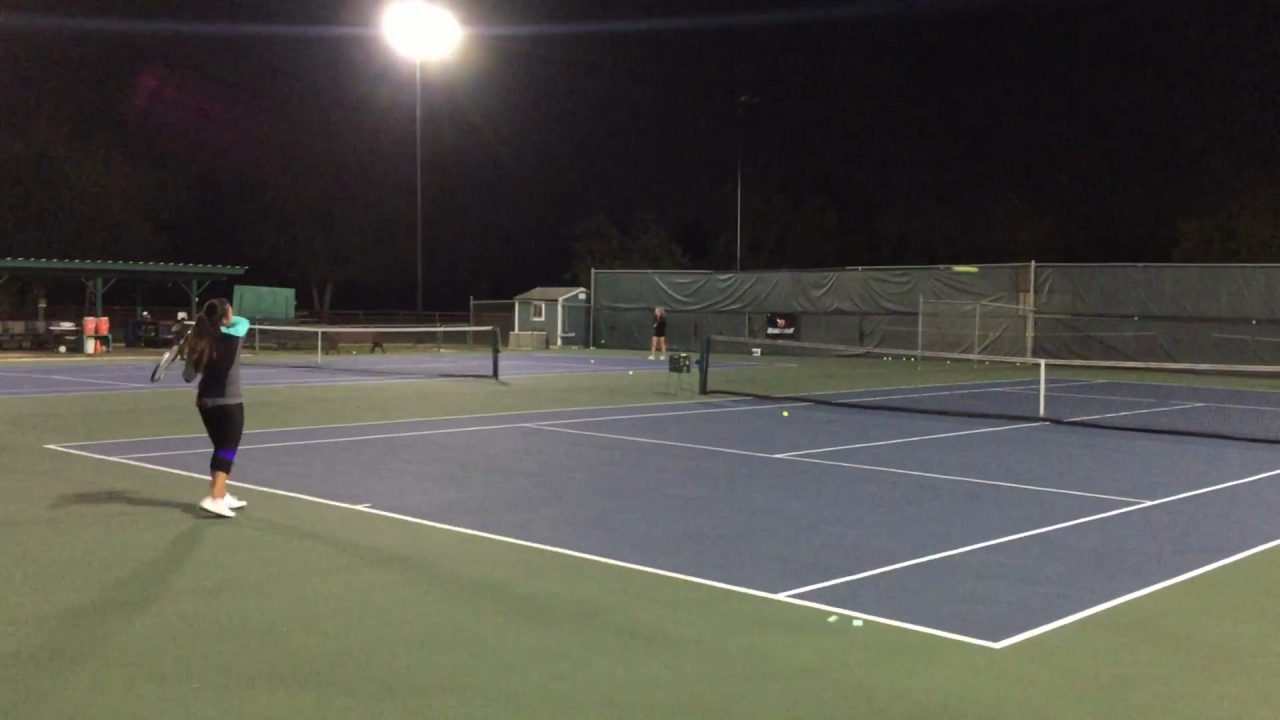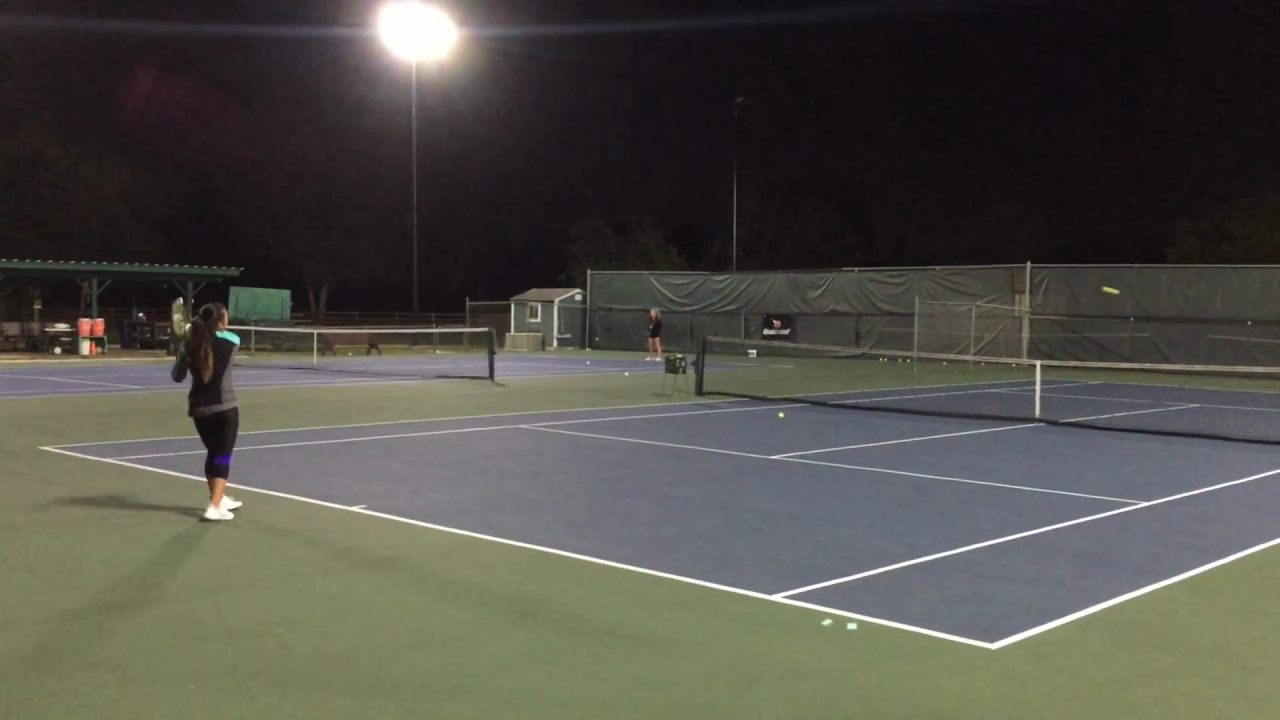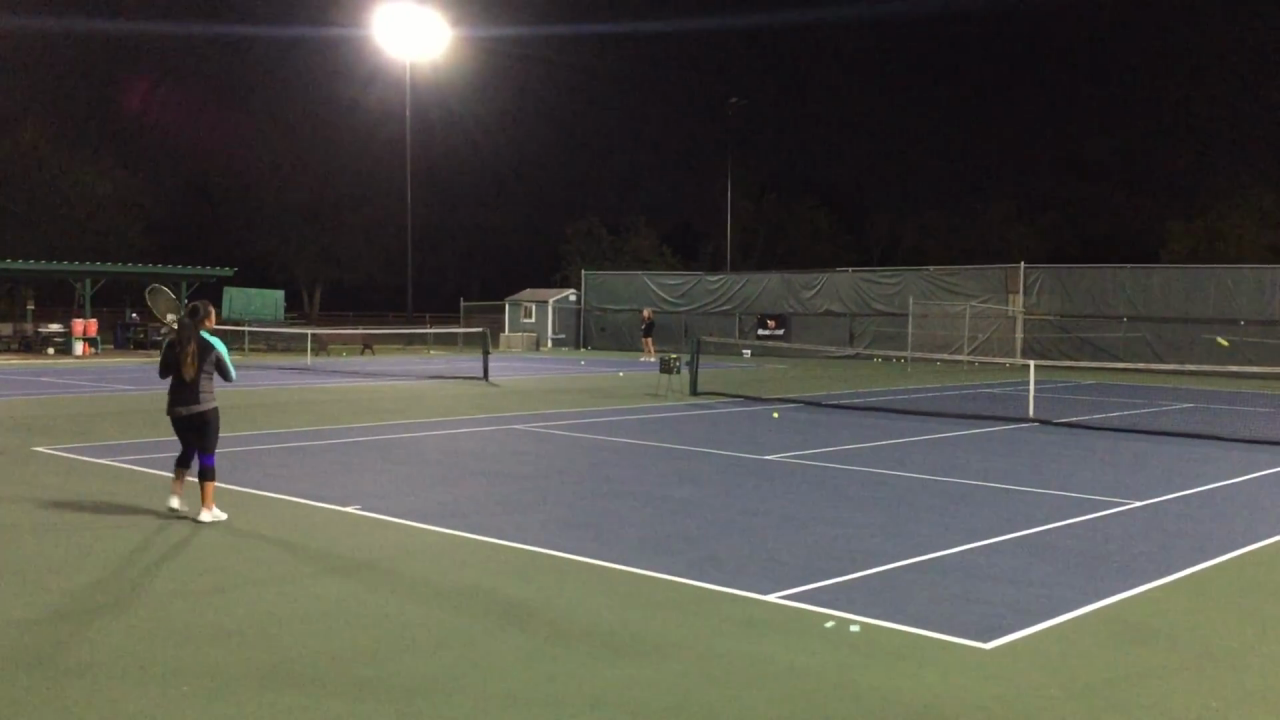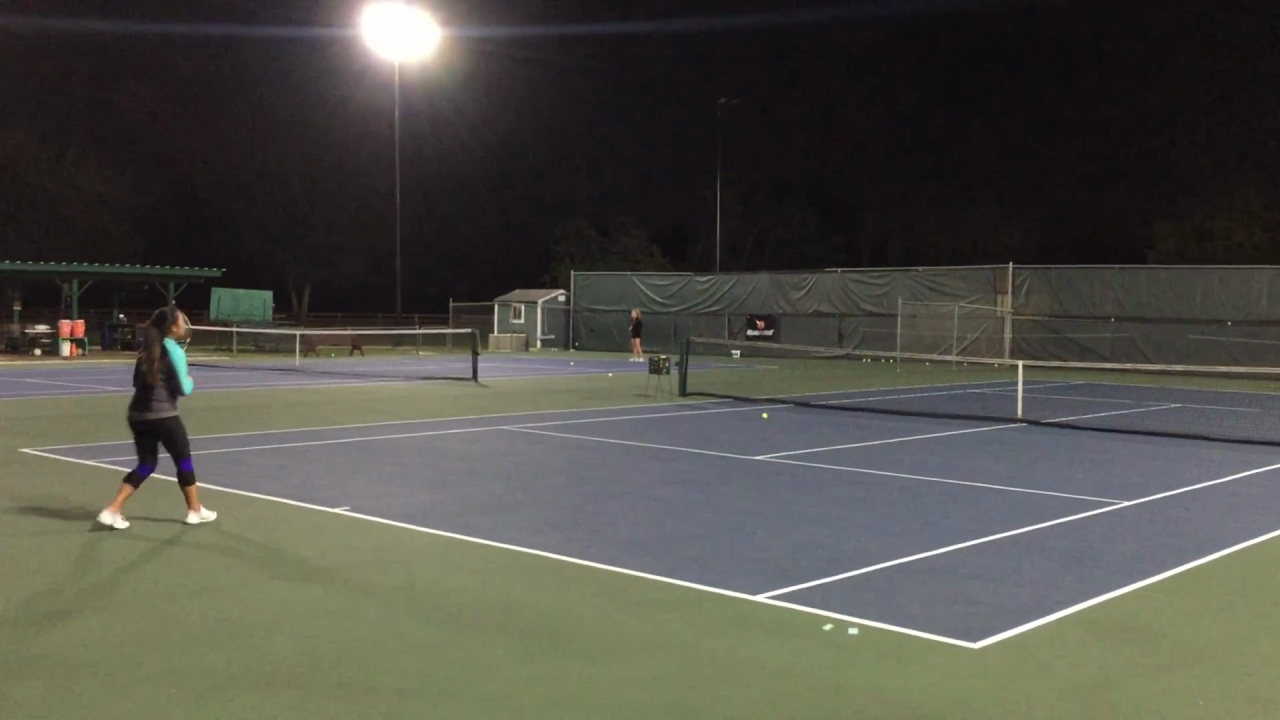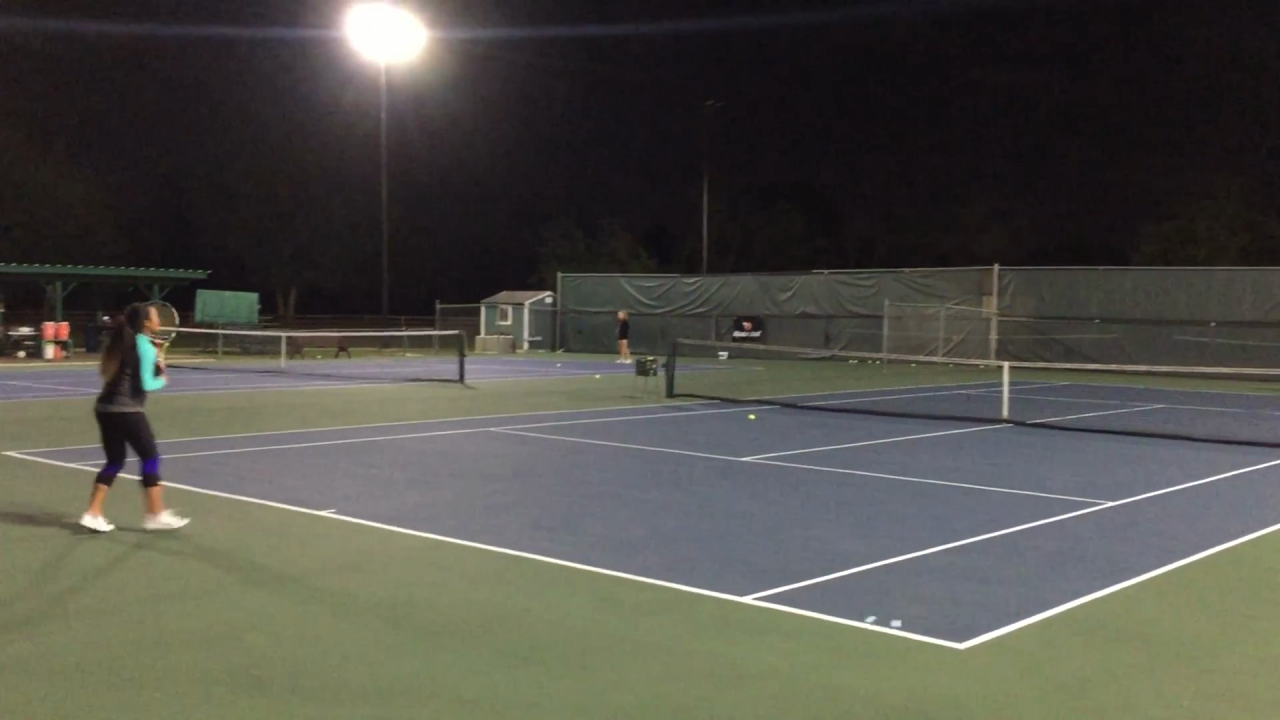
dt=0.2s
person 1, frame 1
left shoulder: (197, 341)
right shoulder: (236, 335)
left elbow: (188, 377)
right elbow: (244, 320)
right wrist: (230, 320)
left hip: (206, 401)
right hip: (230, 402)
left knee: (220, 449)
right knee: (228, 451)
left ankle: (222, 497)
right ankle: (214, 498)
person 1, frame 2
left shoulder: (189, 346)
right shoulder: (230, 341)
left elbow: (177, 377)
left hip: (199, 408)
right hip: (224, 407)
left knee: (213, 452)
right knee: (223, 455)
left ankle: (220, 499)
right ankle: (215, 507)
person 1, frame 3
left shoulder: (173, 343)
right shoulder: (215, 345)
left elbow: (163, 374)
right elbow: (230, 377)
left hip: (178, 408)
right hip: (203, 407)
left knee: (188, 450)
right knee: (207, 456)
left ankle: (176, 495)
right ankle: (207, 509)
person 1, frame 4
left shoulder: (147, 349)
right shoulder: (175, 352)
right elbow: (184, 389)
right wrist: (188, 379)
left hip: (138, 415)
right hip: (163, 416)
left knee: (146, 465)
right knee: (183, 460)
left ankle: (111, 511)
right ankle: (195, 511)
person 1, frame 5
left shoulder: (125, 343)
right shoulder: (146, 347)
right elbow: (147, 385)
left wrist: (154, 369)
right wrist: (162, 380)
left hip: (106, 408)
right hip: (127, 411)
left knee: (114, 462)
right knee: (150, 459)
left ankle: (92, 514)
right ankle: (158, 515)
